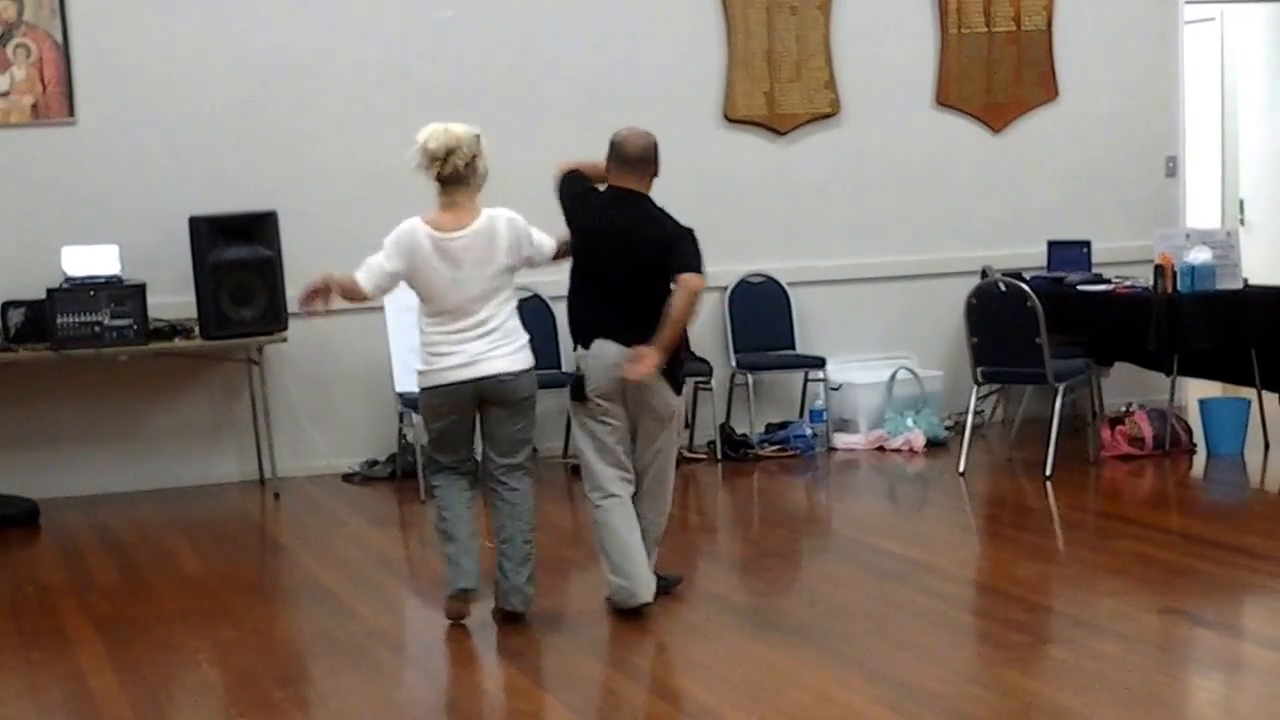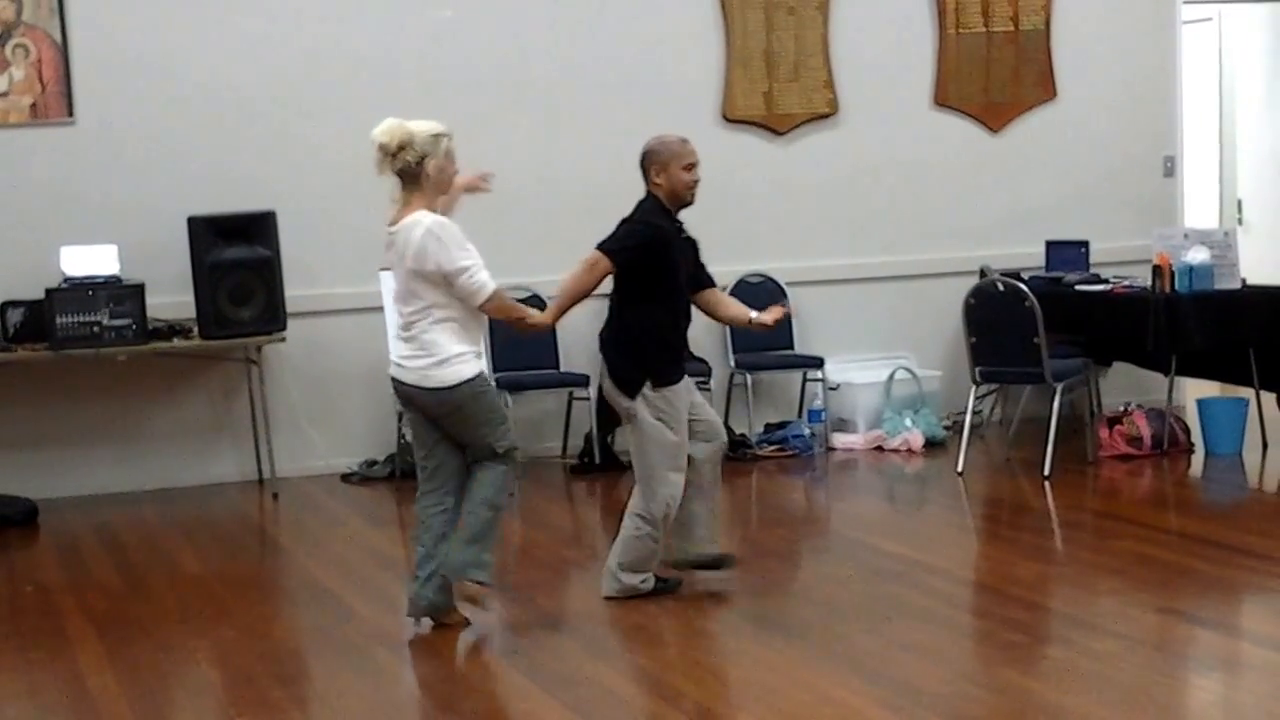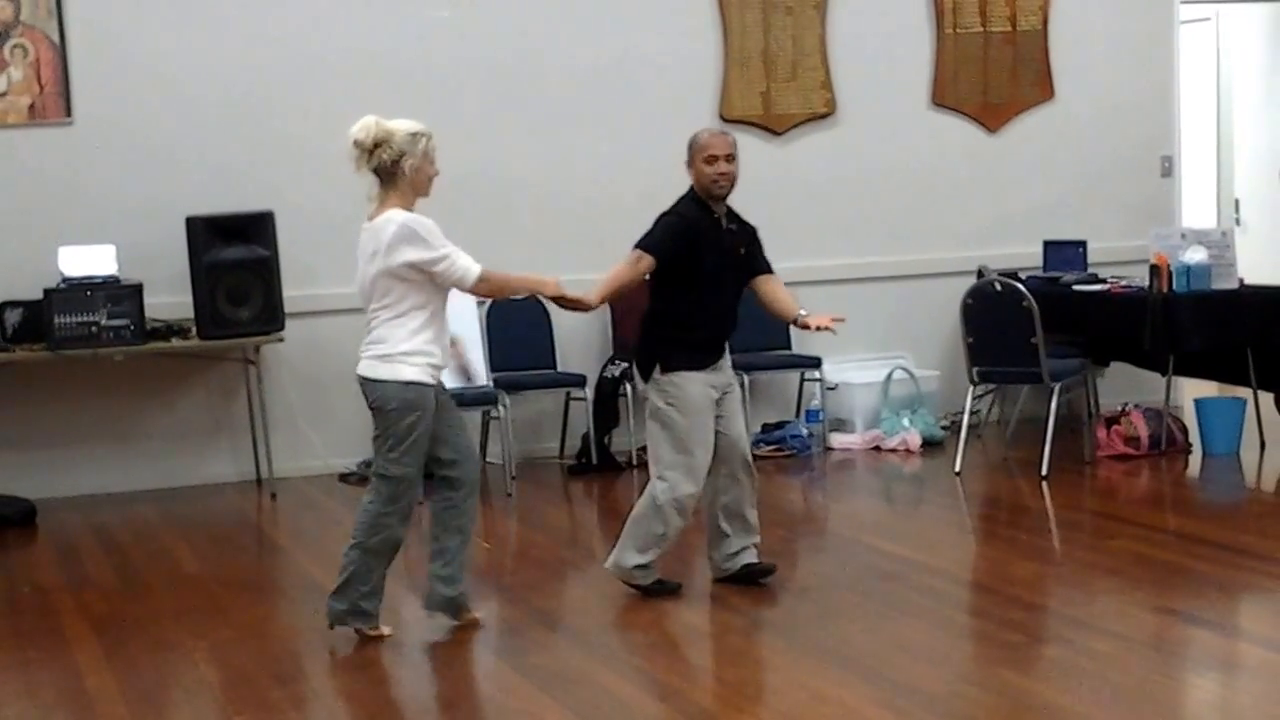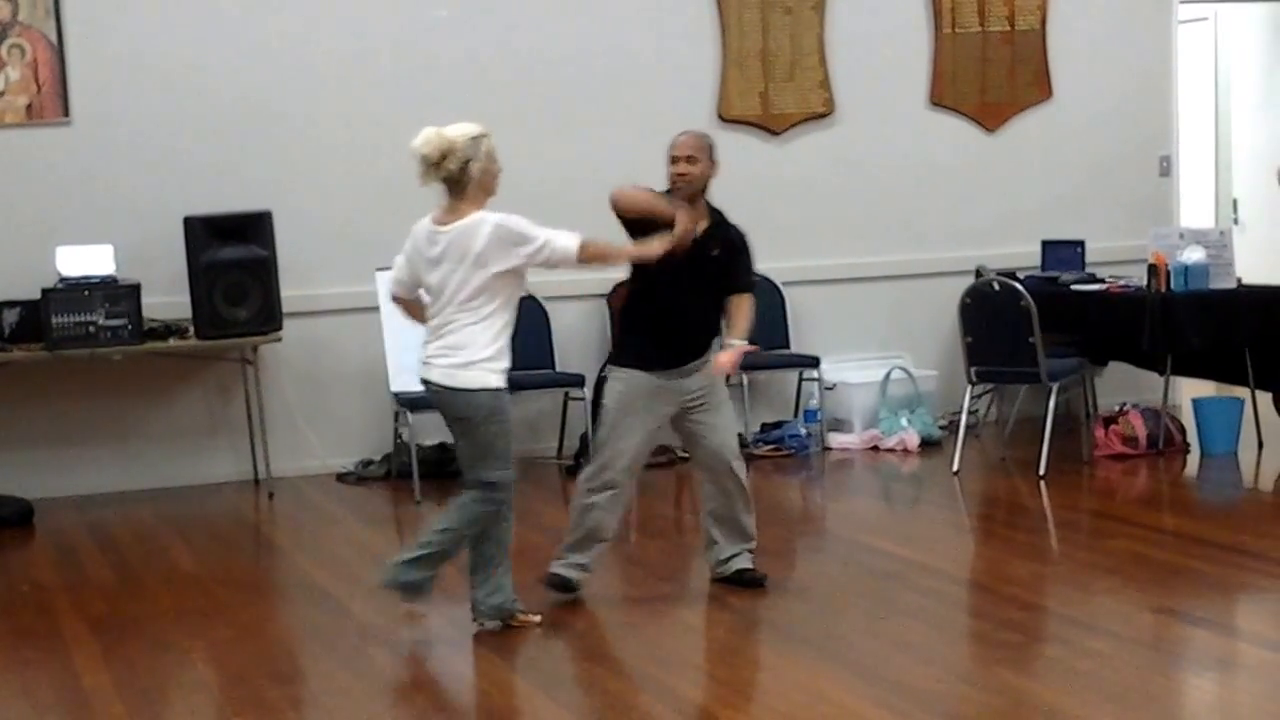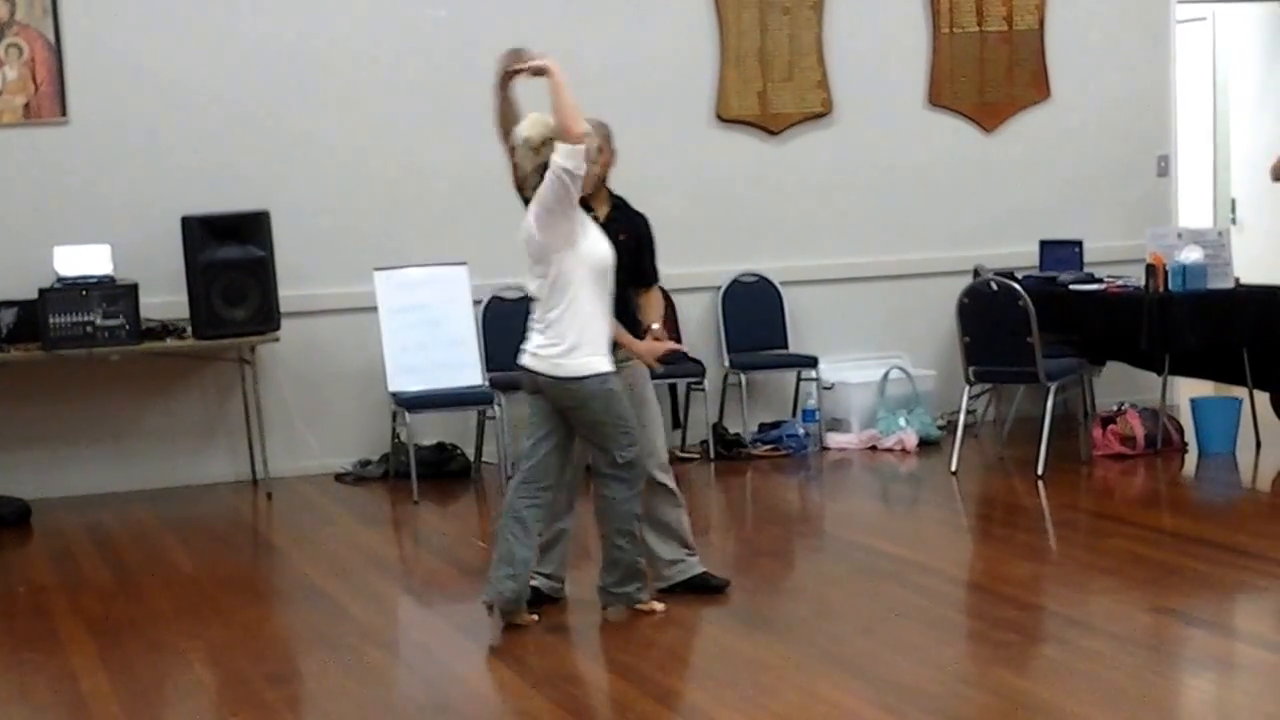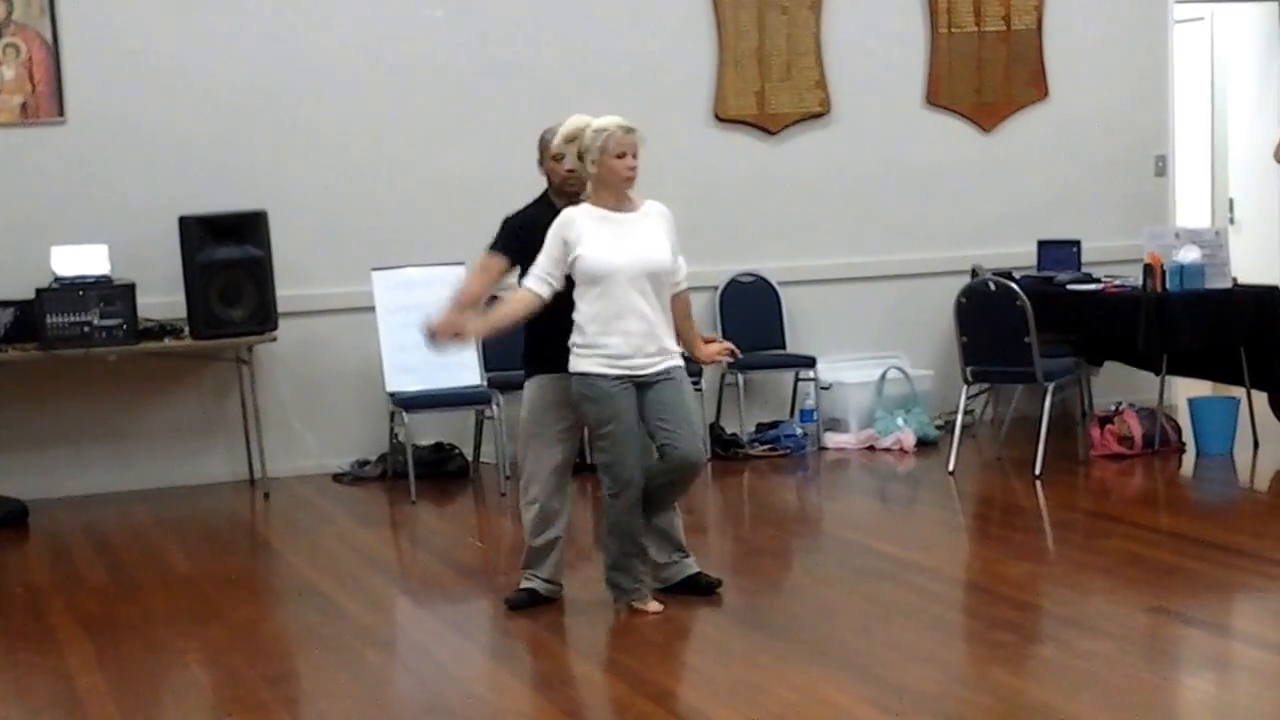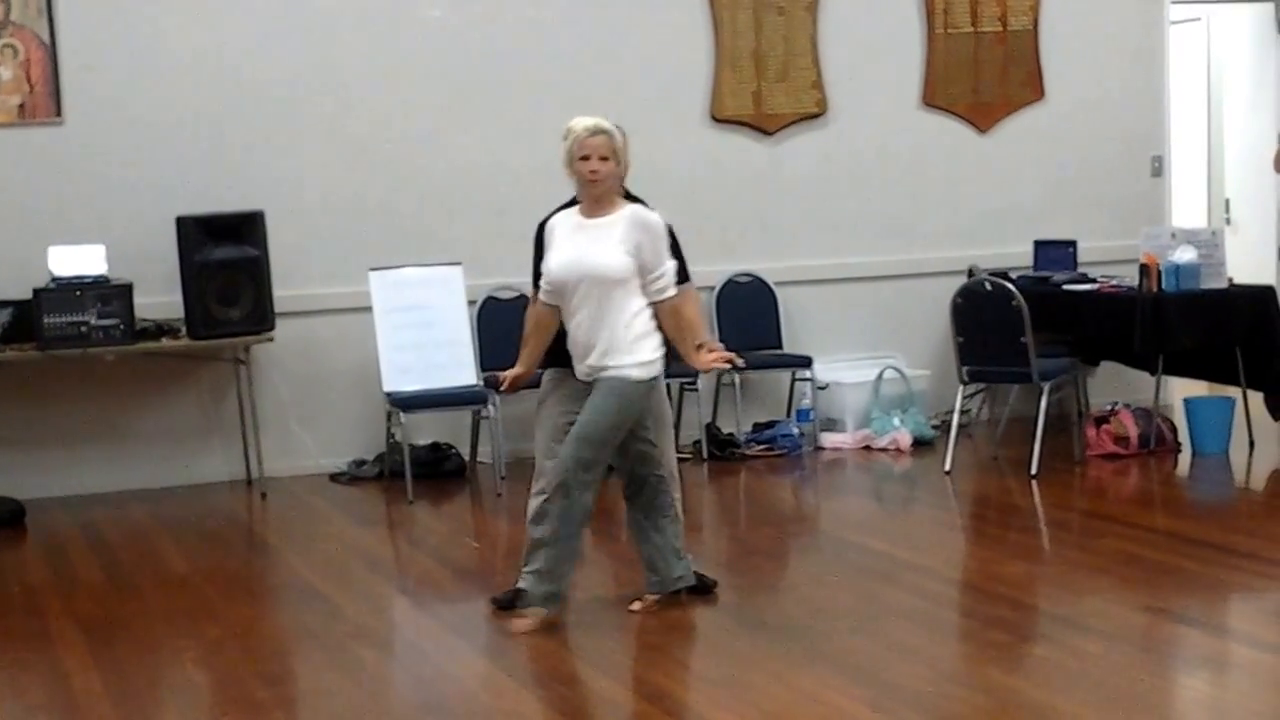
dt=0.4s
person 1, frame 1
left shoulder: (412, 236)
right shoulder: (504, 224)
left elbow: (362, 288)
right elbow: (553, 251)
left wrist: (324, 285)
left hip: (445, 377)
right hip: (510, 369)
left knee: (449, 472)
right knee: (510, 475)
left ankle: (462, 578)
right ankle: (514, 593)
person 1, frame 2
left shoulder: (403, 225)
right shoulder: (434, 229)
right elbow: (484, 297)
left wrist: (456, 194)
right wrist: (526, 315)
left hip: (413, 374)
right hip: (451, 376)
left knee: (440, 478)
right knee: (498, 456)
left ankle: (433, 595)
right ankle: (468, 567)
person 1, frame 3
left shoulder: (378, 227)
right shoulder: (408, 227)
right elbow: (477, 280)
left wrist: (445, 342)
right wrist: (535, 283)
left hip: (415, 377)
right hip: (400, 380)
left knee: (459, 473)
right knee: (393, 494)
left ankle: (448, 589)
right ankle: (353, 606)
person 1, frame 4
left shoulder: (424, 231)
right shoulder: (500, 231)
left elbow: (402, 295)
right elbow: (574, 249)
right wrist: (638, 252)
left hip: (440, 376)
right hip: (475, 383)
left knee: (489, 482)
right knee: (489, 488)
left ankle: (494, 600)
right ankle: (410, 573)
person 1, frame 5
left shoulder: (563, 219)
right shoulder: (552, 210)
left elbow: (587, 299)
right elbow: (570, 138)
left wrist: (633, 343)
right wrist: (551, 74)
left hip: (544, 367)
right hip: (578, 372)
left knee: (534, 479)
right knee: (622, 470)
left ankle: (508, 593)
right ankle: (623, 589)
person 1, frame 6
left shoulder: (659, 217)
right shoulder: (572, 224)
left elbow: (674, 291)
right elbow: (535, 292)
left wrist: (694, 347)
right wrist: (480, 324)
left hip: (660, 362)
right hip: (597, 370)
left knee: (687, 456)
right knee: (624, 477)
left ankle: (633, 517)
right ankle: (629, 584)
person 1, frame 7
left shoulder: (641, 223)
right shoulder: (558, 226)
left elbow: (663, 298)
right elbow: (547, 303)
left wrist: (693, 356)
right wrist: (525, 366)
left hip: (630, 370)
right hip: (594, 372)
left knee: (573, 474)
right knee: (642, 475)
left ankle: (544, 592)
right ankle: (669, 574)
person 2, frame 1
left shoulder: (585, 204)
right shoulder: (669, 231)
left elbow: (569, 173)
right elbow: (689, 288)
left wrist: (605, 170)
right wrist: (659, 351)
left hip: (598, 362)
right hip: (648, 367)
left knee: (608, 483)
right knee: (652, 479)
left ankle: (630, 587)
right ankle: (640, 578)
person 2, frame 2
left shoulder: (676, 235)
right shoulder: (646, 227)
left elbow: (708, 295)
right elbow: (596, 267)
left wrist: (754, 318)
right wrist: (551, 315)
left hip: (661, 370)
right hip: (643, 375)
left knee: (707, 438)
right knee: (663, 479)
left ankle: (692, 545)
right ankle: (628, 577)
person 2, frame 3
left shoulder: (741, 230)
right shoulder: (680, 221)
left elbow: (764, 280)
right elbow: (638, 263)
left wrist: (800, 315)
right wrist: (593, 299)
left hip: (716, 362)
right hip: (673, 366)
left knee: (735, 461)
right knee: (681, 475)
left ankle: (735, 556)
right ankle: (634, 563)
person 2, frame 4
left shoulder: (730, 237)
right shoulder: (648, 213)
left elbow: (740, 299)
right elbow: (621, 198)
left wrist: (735, 342)
right wrist: (671, 214)
left hip: (699, 372)
right hip: (638, 372)
left knee: (726, 467)
right knee: (610, 474)
left ankle: (732, 557)
right ankle: (570, 565)
person 2, frame 5
left shoulder: (634, 222)
left elbow: (648, 290)
left wrist: (655, 330)
left hip: (622, 366)
left knee: (652, 472)
left ankle: (678, 567)
right ankle: (546, 577)
person 2, frame 6
right shoulder: (525, 225)
right elbow: (489, 272)
right wrist: (456, 315)
right hip: (550, 374)
right knee: (543, 482)
left ankle: (673, 567)
right ankle: (540, 577)
person 2, frame 7
right shoulder: (555, 225)
left elbow: (681, 289)
left wrist: (702, 341)
right hip: (568, 371)
left knee: (658, 473)
right knee: (552, 477)
right ankle: (534, 578)
